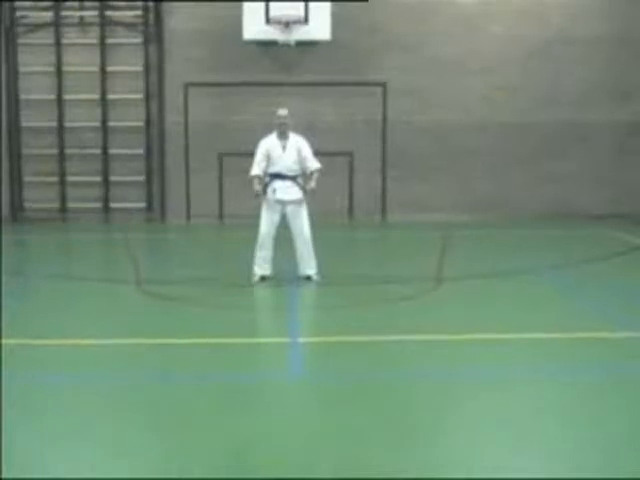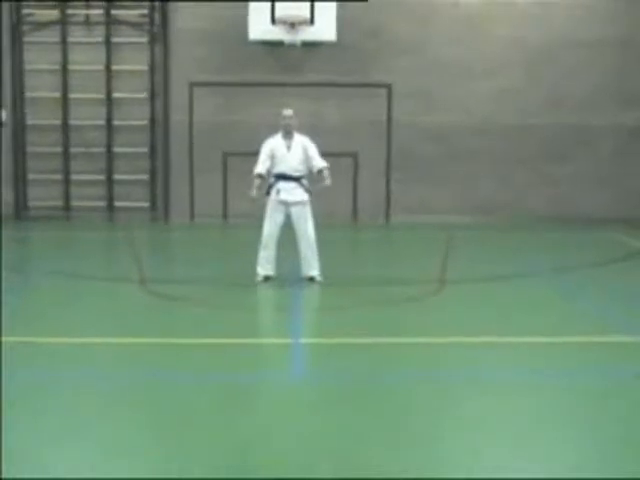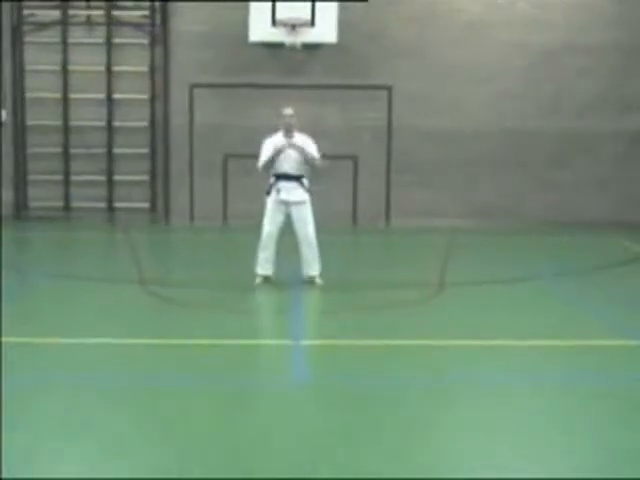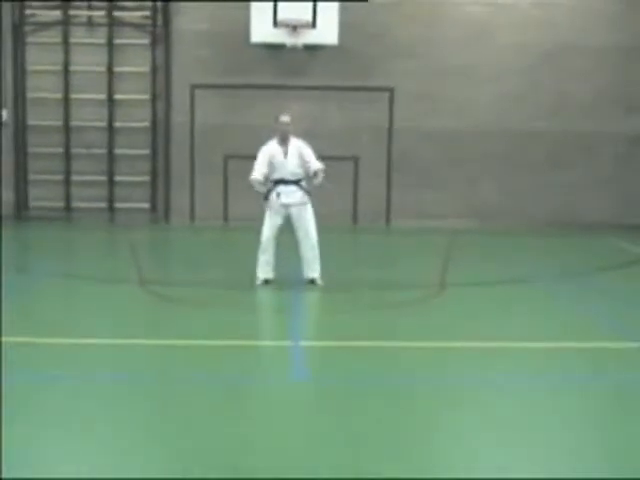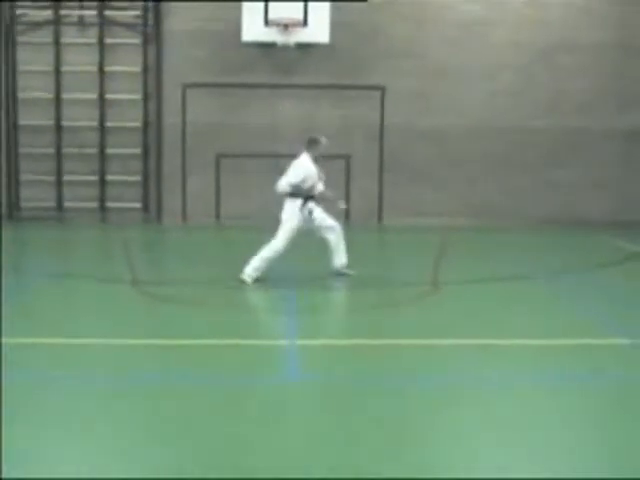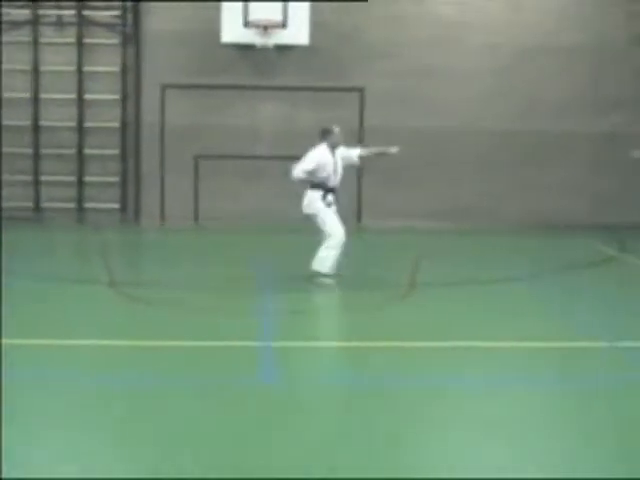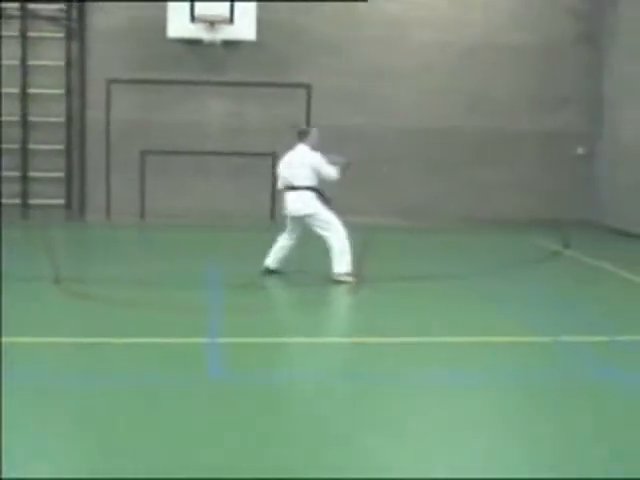
dt=0.7s
person 1, frame 1
left shoulder: (300, 141)
right shoulder: (266, 142)
left elbow: (311, 163)
right elbow: (258, 166)
left wrist: (313, 180)
right wrist: (256, 185)
left hip: (294, 189)
right hip: (273, 190)
left knee: (302, 232)
right knee: (266, 232)
left ankle: (308, 270)
right ankle: (262, 271)
person 1, frame 2
left shoulder: (305, 142)
right shoulder: (270, 143)
left elbow: (318, 162)
right elbow: (261, 166)
left wrist: (326, 178)
right wrist: (255, 187)
left hip: (299, 191)
right hip: (277, 190)
left knee: (307, 233)
right knee: (269, 233)
left ankle: (312, 272)
right ankle: (265, 271)
person 1, frame 3
left shoulder: (305, 140)
right shoulder: (271, 141)
left elbow: (314, 161)
right elbow: (263, 165)
left wrist: (299, 149)
right wrist: (277, 152)
left hip: (299, 190)
right hip: (278, 190)
left knee: (307, 234)
right knee: (269, 233)
left ankle: (312, 273)
right ankle: (264, 272)
person 1, frame 4
left shoulder: (301, 145)
right shoulder: (268, 149)
left elbow: (314, 165)
right elbow: (258, 173)
left wrist: (318, 175)
right wrist: (258, 185)
left hip: (298, 193)
right hip: (277, 195)
left knee: (308, 234)
right knee: (268, 236)
left ankle: (313, 275)
right ankle: (264, 275)
person 1, frame 5
left shoulder: (313, 165)
right shoulder: (301, 165)
left elbow: (319, 187)
right elbow: (281, 187)
left wrist: (337, 200)
right wrist: (304, 191)
left hip: (310, 207)
right hip: (296, 208)
left knee: (334, 229)
right knee: (280, 242)
left ankle: (340, 266)
right ankle: (249, 273)
person 1, frame 6
left shoulder: (338, 152)
right shoulder: (317, 154)
left elbow: (362, 152)
right elbow: (297, 173)
left wrist: (386, 150)
right wrist: (315, 181)
left hip: (326, 200)
right hip: (317, 199)
left knee: (334, 235)
right knee: (337, 235)
left ankle: (319, 268)
right ankle: (322, 270)
person 1, frame 7
left shoulder: (287, 158)
right shoulder: (312, 156)
left elbow: (280, 185)
right elbow: (332, 175)
right wrist: (340, 164)
left hip: (291, 200)
right hip: (307, 201)
left knee: (290, 234)
right knee: (336, 232)
left ankle: (270, 265)
right ankle: (342, 272)
